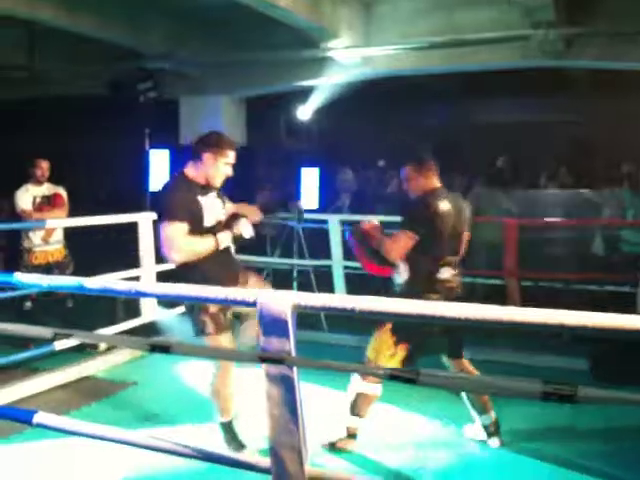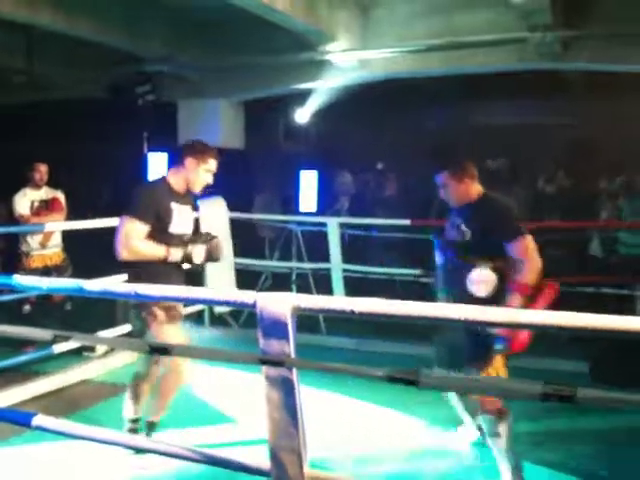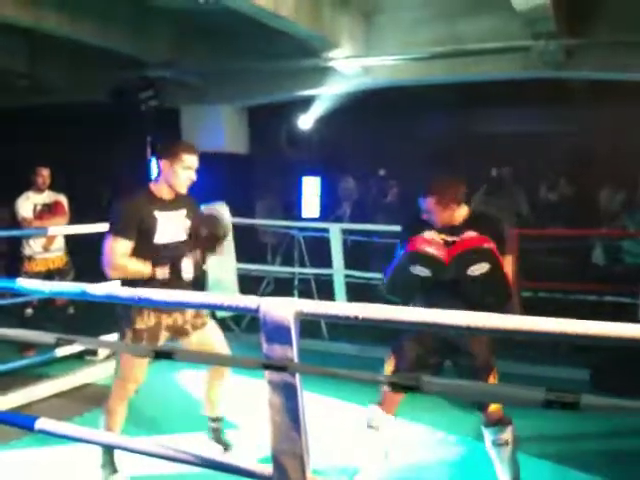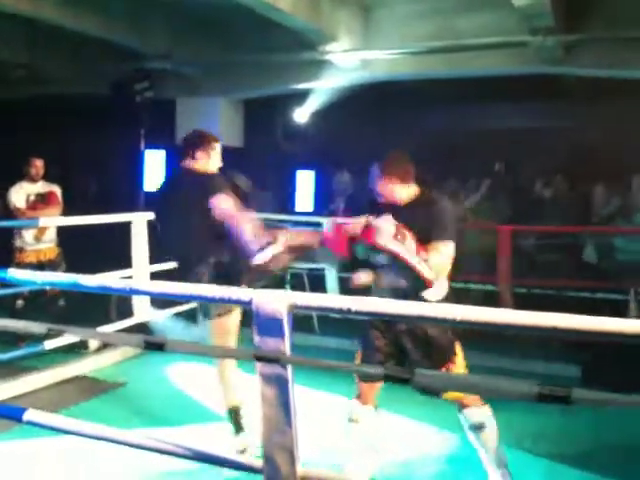
dt=0.5s
person 1, frame 1
left shoulder: (210, 186)
right shoulder: (176, 194)
left elbow: (234, 212)
right elbow: (176, 251)
left wrist: (262, 210)
right wrist: (227, 235)
left hip: (230, 276)
right hip: (205, 288)
right knee: (224, 358)
right ankle: (228, 431)
person 1, frame 2
left shoulder: (187, 199)
right shoulder: (150, 194)
right elbow: (126, 247)
left wrist: (200, 248)
right wrist: (178, 253)
left knee: (156, 364)
right knee: (179, 362)
left ankle: (132, 430)
right ankle: (151, 428)
person 1, frame 3
left shoulder: (188, 205)
right shoulder: (133, 207)
left elbow: (205, 243)
right elbow: (113, 262)
left wrist: (211, 238)
right wrist: (166, 271)
left hip: (184, 303)
right hip: (147, 310)
left knee: (222, 358)
right knee: (127, 385)
left ankle: (214, 426)
person 1, frame 4
left shoulder: (169, 192)
right shoulder: (205, 181)
right elbow: (232, 217)
right wrist: (263, 242)
left hip: (197, 277)
right hip: (223, 266)
left knee: (224, 353)
left ankle: (239, 428)
person 2, frame 1
left shoulder: (421, 206)
right shoulder: (459, 205)
left elbow: (394, 251)
left wrist: (372, 232)
left hip: (419, 298)
right hip: (449, 295)
left knee: (375, 363)
right knee: (458, 361)
left ankle: (349, 435)
right ankle: (490, 427)
person 2, frame 2
left shoulder: (496, 211)
right shoulder: (460, 212)
left elbow: (530, 261)
left wrist: (511, 307)
right wrist: (444, 302)
left knee: (484, 391)
right knee: (448, 369)
right ankle: (476, 425)
person 2, frame 3
left shoulder: (488, 227)
right shoulder: (416, 227)
left elbow: (505, 281)
right elbow: (395, 280)
left wrist: (486, 256)
right wrist: (416, 255)
left hip: (468, 329)
right hip: (422, 326)
left knee: (491, 407)
right knee: (388, 397)
person 2, frame 4
left shoulder: (436, 209)
right shoulder: (379, 209)
left elbow: (435, 271)
right elbow: (367, 253)
left wrist: (396, 243)
left knee: (462, 393)
right knee: (364, 388)
person 3, frame 1
left shoulder: (58, 190)
right shoulder: (22, 193)
left elbow: (63, 212)
right elbow: (27, 218)
left wrist: (38, 215)
right wrist: (52, 214)
left hip: (57, 249)
right hip: (33, 250)
person 3, frame 2
left shoulder: (56, 194)
right shoulder: (21, 197)
left elbow: (61, 216)
right elbow: (25, 222)
left wrist: (36, 219)
right wrist: (50, 218)
left hip: (55, 252)
right hip: (31, 254)
left knee: (60, 293)
person 3, frame 3
left shoulder: (59, 198)
right shoulder: (23, 200)
left elbow: (63, 219)
right elbow: (27, 225)
left wrist: (38, 222)
right wrist: (52, 222)
left hip: (57, 255)
right hip: (33, 257)
left knee: (63, 296)
right ankle: (28, 341)
person 3, frame 4
left shoulder: (52, 188)
right shoulder: (16, 190)
left elbow: (57, 210)
right elbow: (20, 215)
left wrist: (30, 213)
right wrist: (45, 212)
left hip: (50, 247)
right hip: (25, 249)
